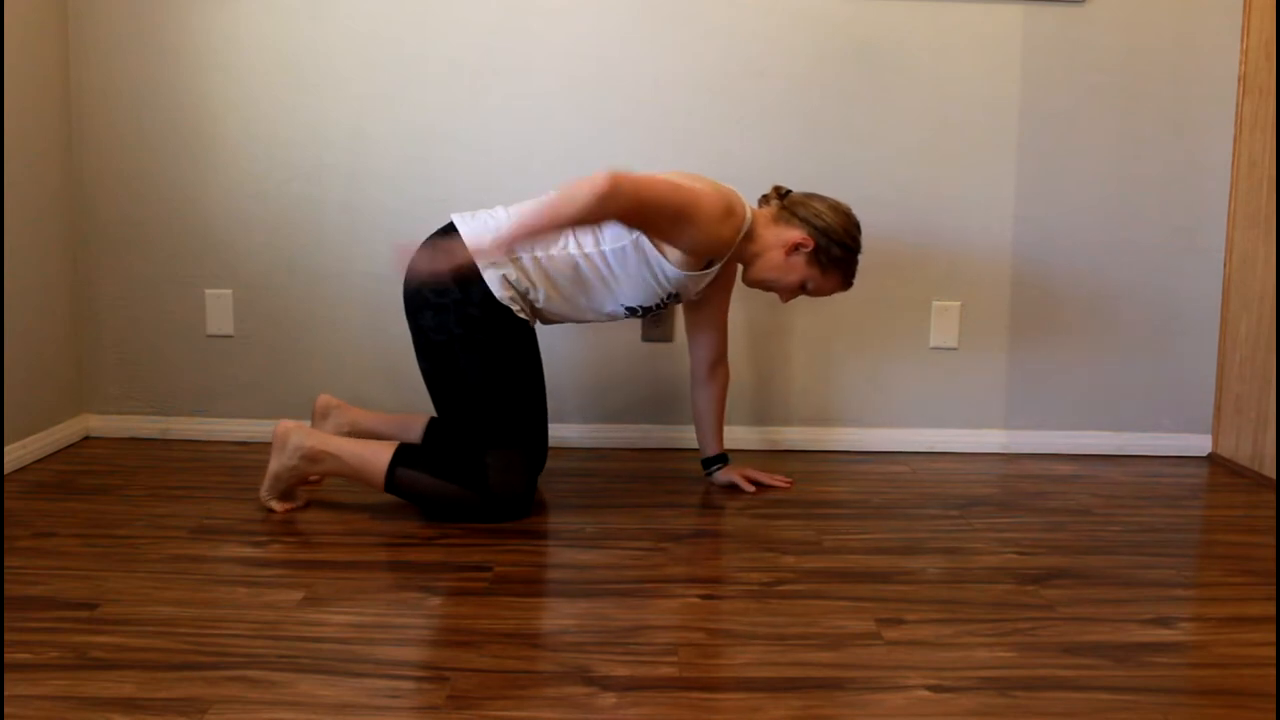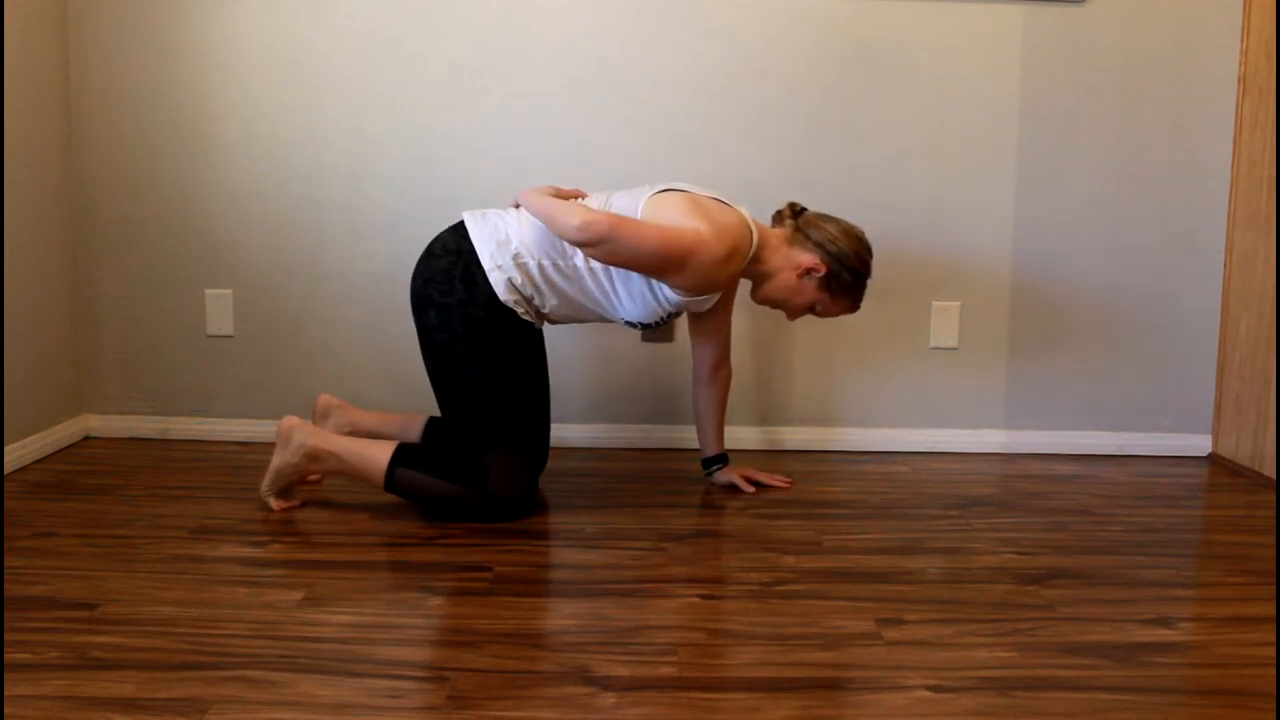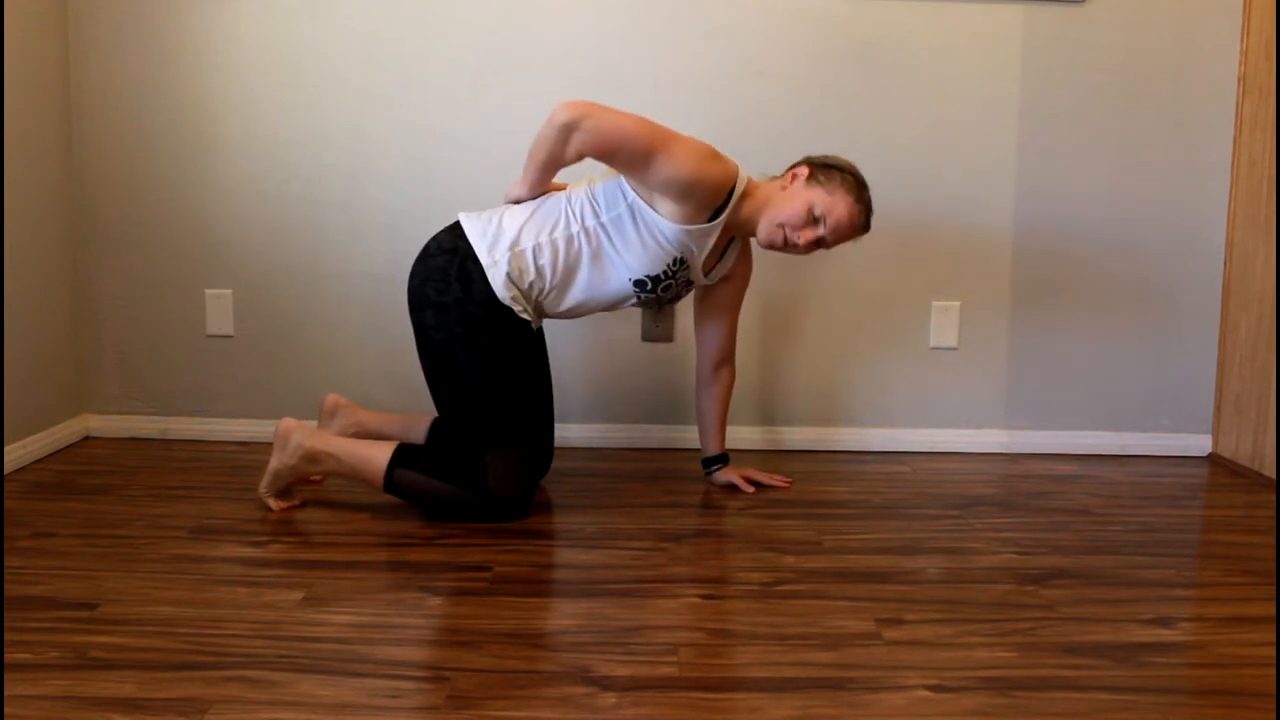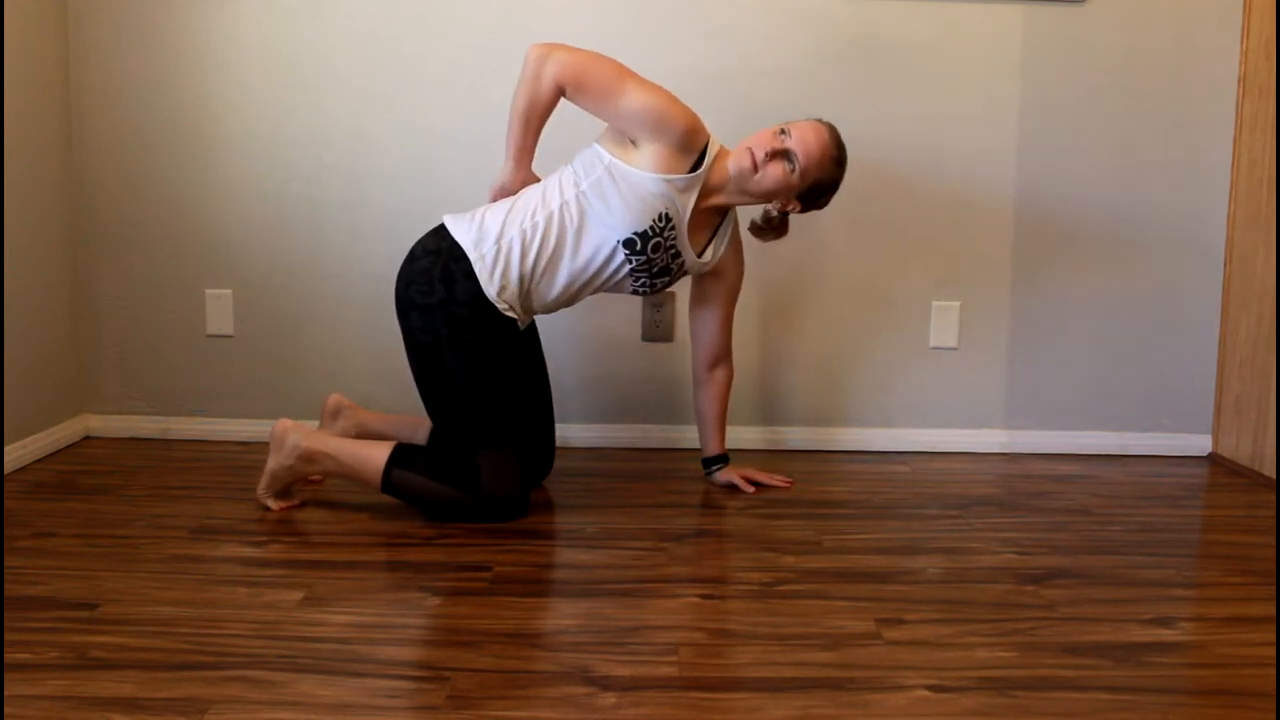
dt=1s
person 1, frame 1
left shoulder: (721, 254)
right shoulder: (716, 221)
left elbow: (709, 363)
right elbow: (605, 190)
left wrist: (716, 461)
right wrist: (488, 248)
left hip: (488, 288)
right hip: (465, 285)
left knee: (520, 456)
right knee: (503, 492)
left ankle: (348, 422)
right ankle: (314, 451)
person 1, frame 2
left shoulder: (724, 263)
right shoulder: (716, 250)
left elbow: (711, 362)
right elbow: (591, 228)
left wrist: (716, 460)
right wrist: (536, 200)
left hip: (497, 288)
right hip: (467, 282)
left knee: (518, 454)
right knee: (504, 491)
left ankle: (346, 420)
right ankle: (315, 445)
person 1, frame 3
left shoulder: (733, 259)
right shoulder: (704, 179)
left elbow: (716, 361)
right elbow: (575, 118)
left wrist: (716, 460)
right wrist: (528, 189)
left hip: (504, 302)
right hip: (465, 280)
left knee: (528, 460)
right knee: (502, 493)
left ankle: (352, 422)
right ankle: (314, 447)
person 1, frame 4
left shoulder: (722, 251)
right shoulder: (676, 137)
left elbow: (713, 360)
right elbow: (547, 60)
left wrist: (716, 460)
right wrist: (515, 171)
left hip: (499, 306)
right hip: (451, 281)
left knee: (531, 462)
right knee: (499, 494)
left ankle: (353, 421)
right ankle: (308, 448)
